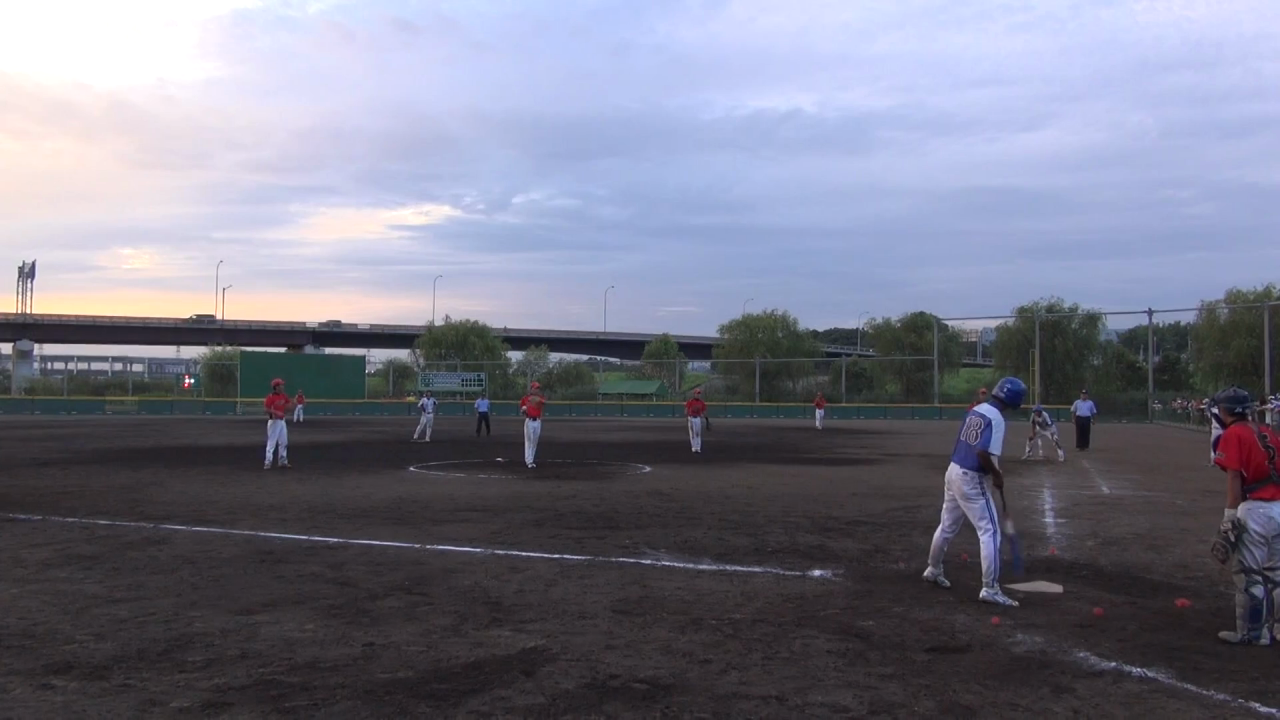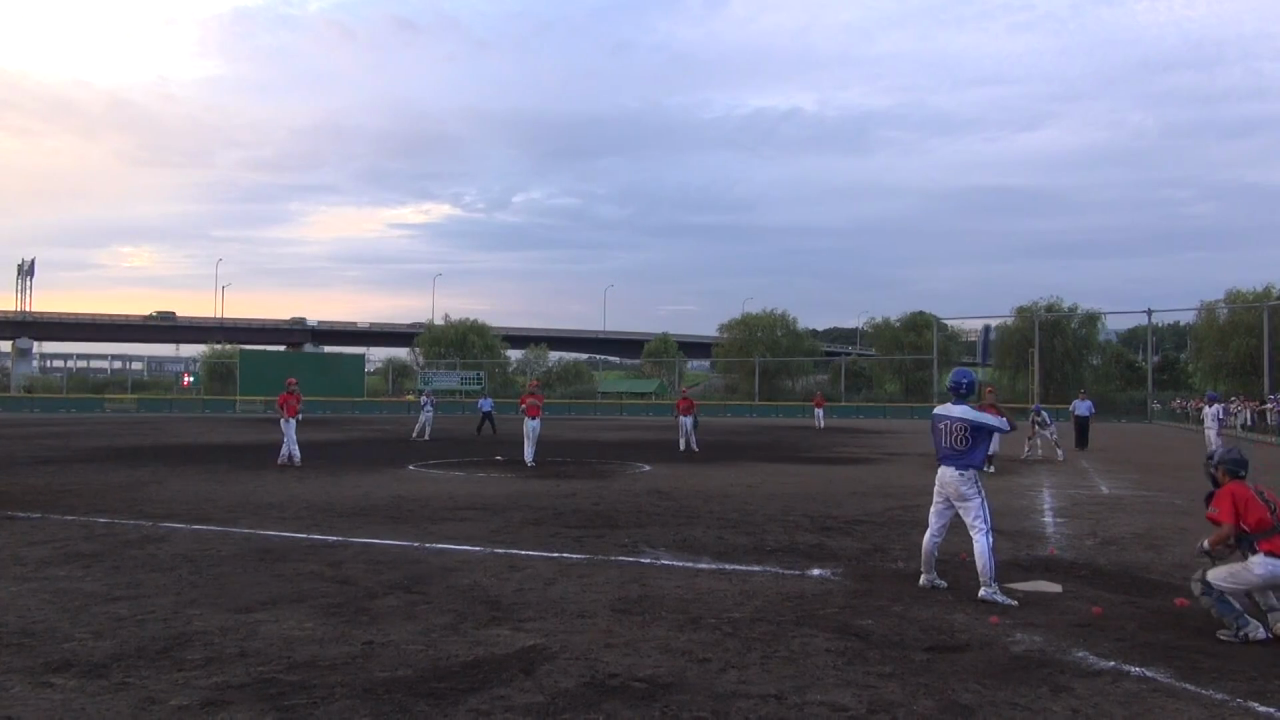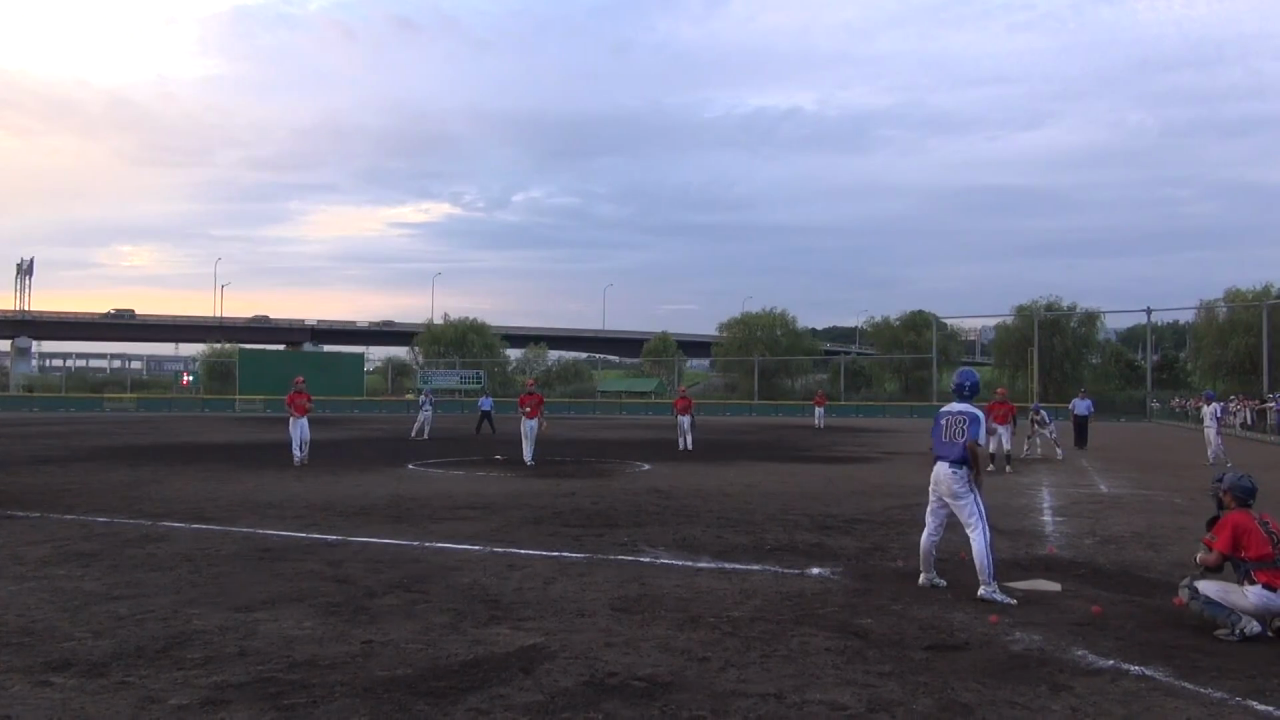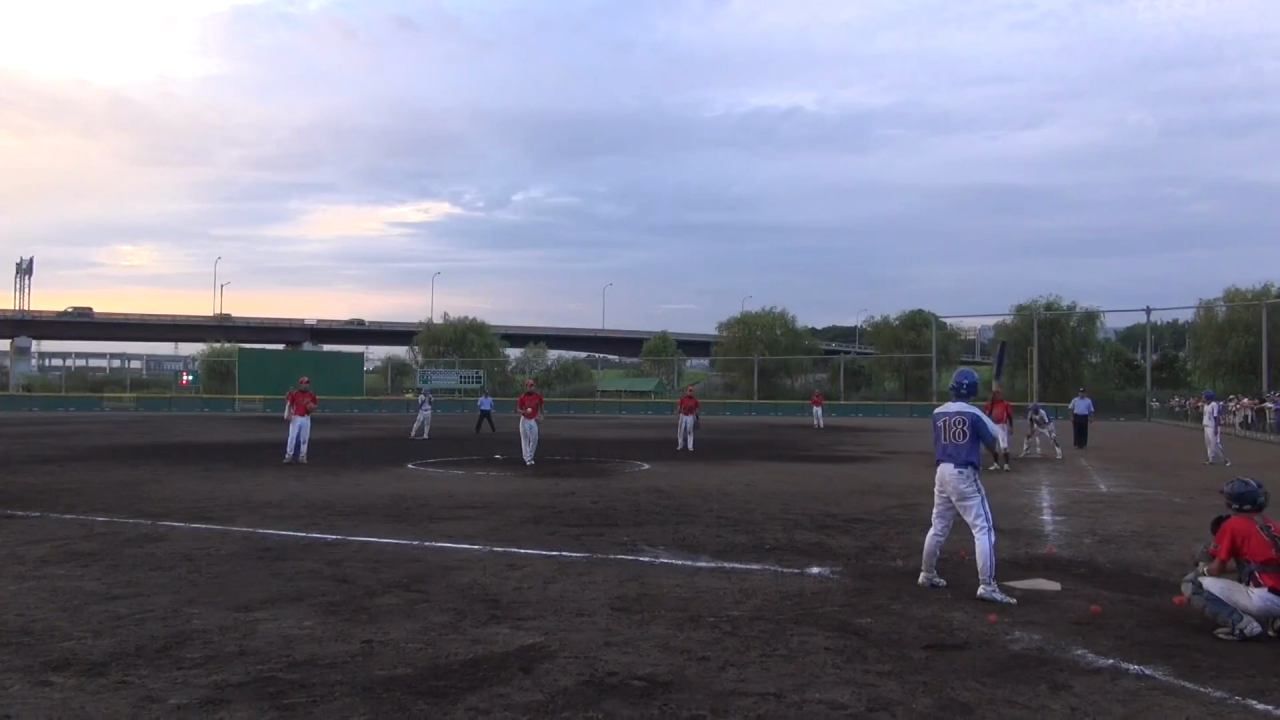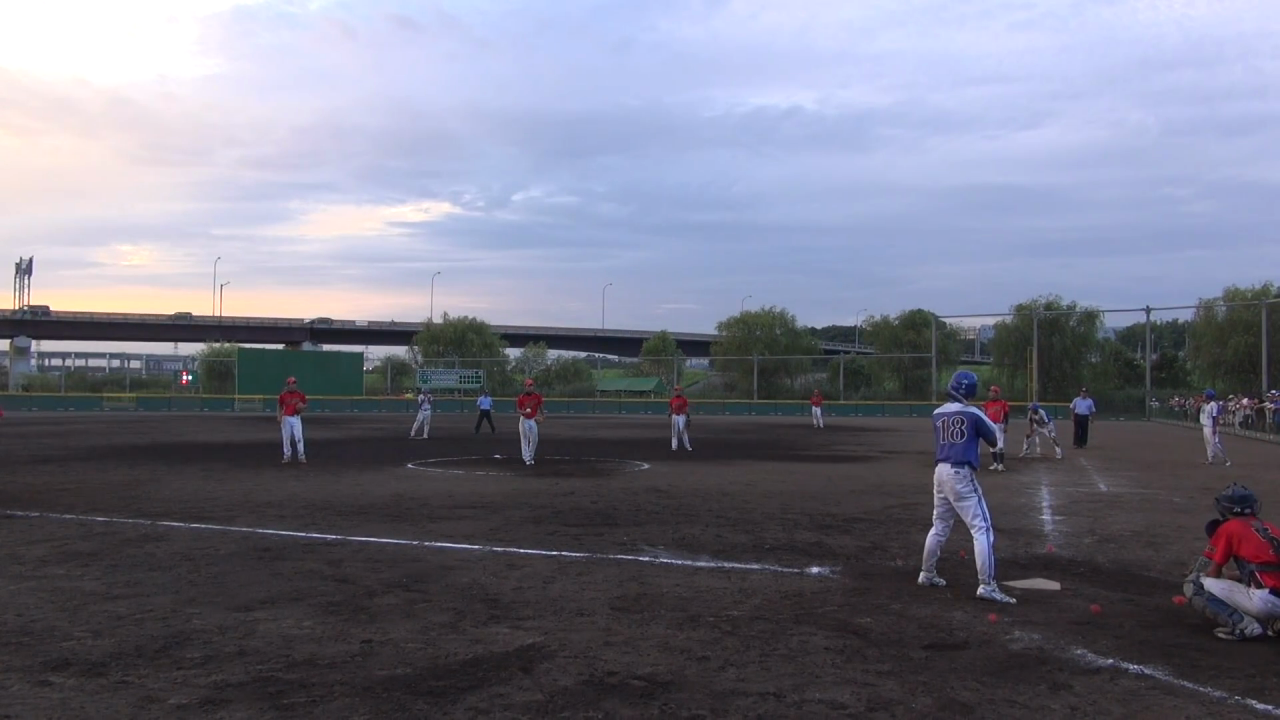
dt=0.7s
person 1, frame 1
left shoulder: (975, 410)
right shoulder: (996, 419)
right elbow: (982, 453)
left wrist: (992, 469)
right wrist: (995, 474)
left hip: (953, 471)
right hip: (971, 478)
left knee: (947, 526)
right knee: (989, 532)
left ankle: (933, 570)
right ankle: (990, 589)
person 1, frame 2
left shoulder: (937, 412)
right shoulder: (976, 417)
right elbow: (1011, 427)
right wrist: (996, 408)
left hip: (943, 475)
right hip: (966, 479)
left knee: (935, 528)
right knee: (981, 533)
left ankle: (927, 576)
right ankle: (988, 588)
person 1, frame 3
left shoulder: (942, 412)
right shoulder: (975, 415)
left elbow: (933, 445)
right elbow: (971, 446)
right wrist: (977, 472)
left hip: (938, 471)
right hip: (958, 474)
left knee: (932, 527)
right knee: (978, 530)
left ankle: (927, 575)
right ankle: (987, 587)
person 1, frame 4
left shoulder: (938, 413)
right shoulder: (974, 414)
right elbow: (992, 445)
right wrist: (988, 429)
left hip: (942, 472)
right hip: (964, 475)
left knee: (938, 527)
right knee: (983, 530)
left ankle: (927, 574)
right ankle: (987, 586)
person 1, frame 5
left shoulder: (938, 413)
right shoulder: (973, 413)
right elbow: (993, 442)
left hip: (941, 472)
right hip: (961, 475)
left knee: (940, 526)
right knee: (982, 530)
left ankle: (927, 574)
right ankle: (987, 586)
person 2, frame 1
left shoulder: (1233, 434)
left elbow: (1234, 479)
left wrist: (1229, 519)
left hip: (1255, 509)
left knee: (1247, 573)
left ankle: (1251, 633)
person 2, frame 2
left shoulder: (1227, 491)
right shoulder: (1260, 492)
left elbow: (1227, 530)
left wrist: (1205, 545)
right wrist: (1233, 544)
left knee: (1202, 583)
right knee: (1252, 579)
left ankle: (1247, 630)
person 2, frame 3
left shoulder: (1231, 519)
right shoulder: (1265, 520)
left elbow: (1214, 560)
left wrist: (1199, 558)
right wrist: (1229, 556)
left hip: (1258, 597)
left knee: (1188, 589)
left ankle: (1241, 624)
person 2, frame 4
left shoulder: (1232, 524)
left elbow: (1216, 570)
left wrist: (1203, 569)
right wrist: (1228, 567)
left hip: (1261, 599)
left knee: (1191, 583)
left ankle: (1242, 624)
person 2, frame 5
left shoulder: (1228, 528)
left elbow: (1213, 574)
left wrist: (1200, 574)
right wrist: (1229, 575)
left hip: (1262, 601)
left knee: (1193, 584)
left ankle: (1243, 625)
